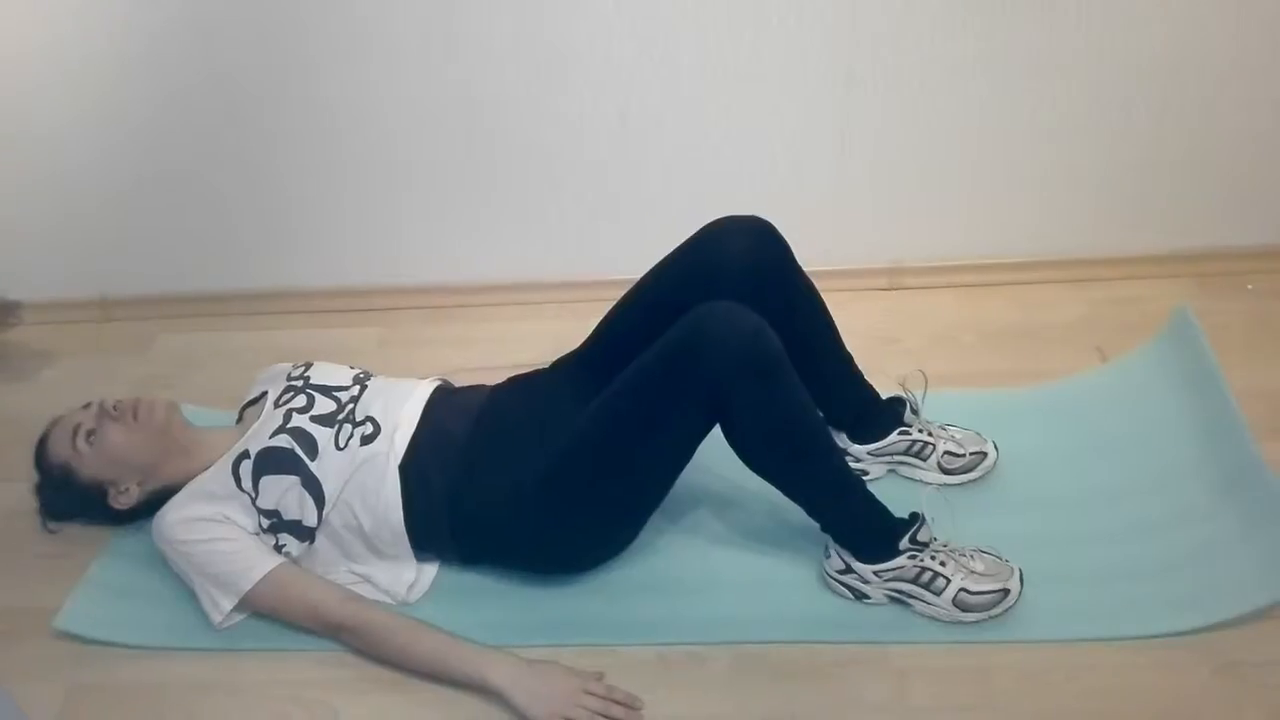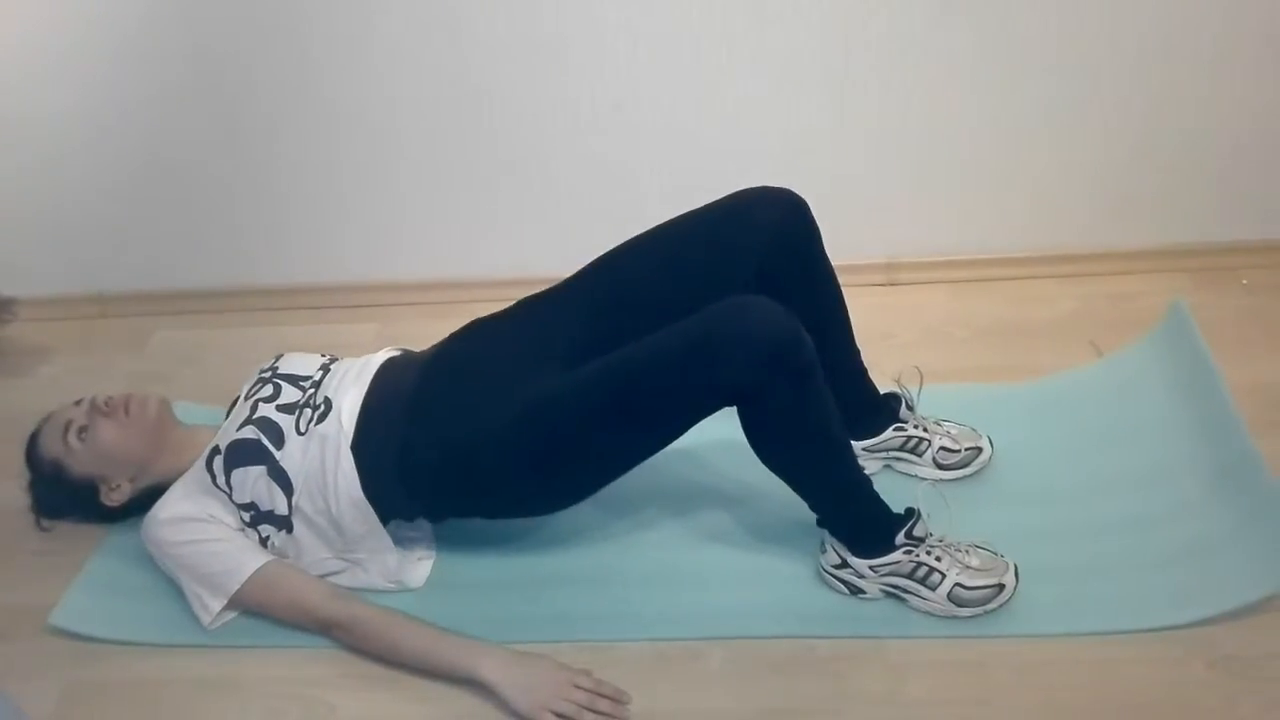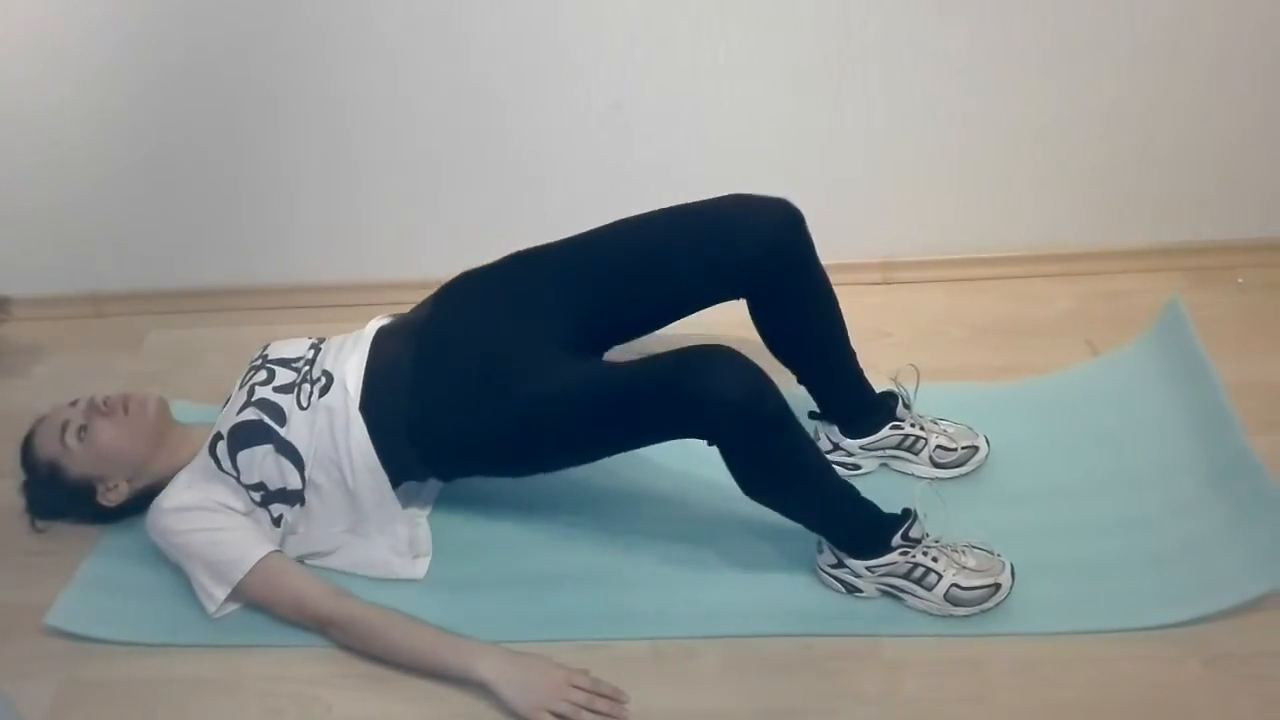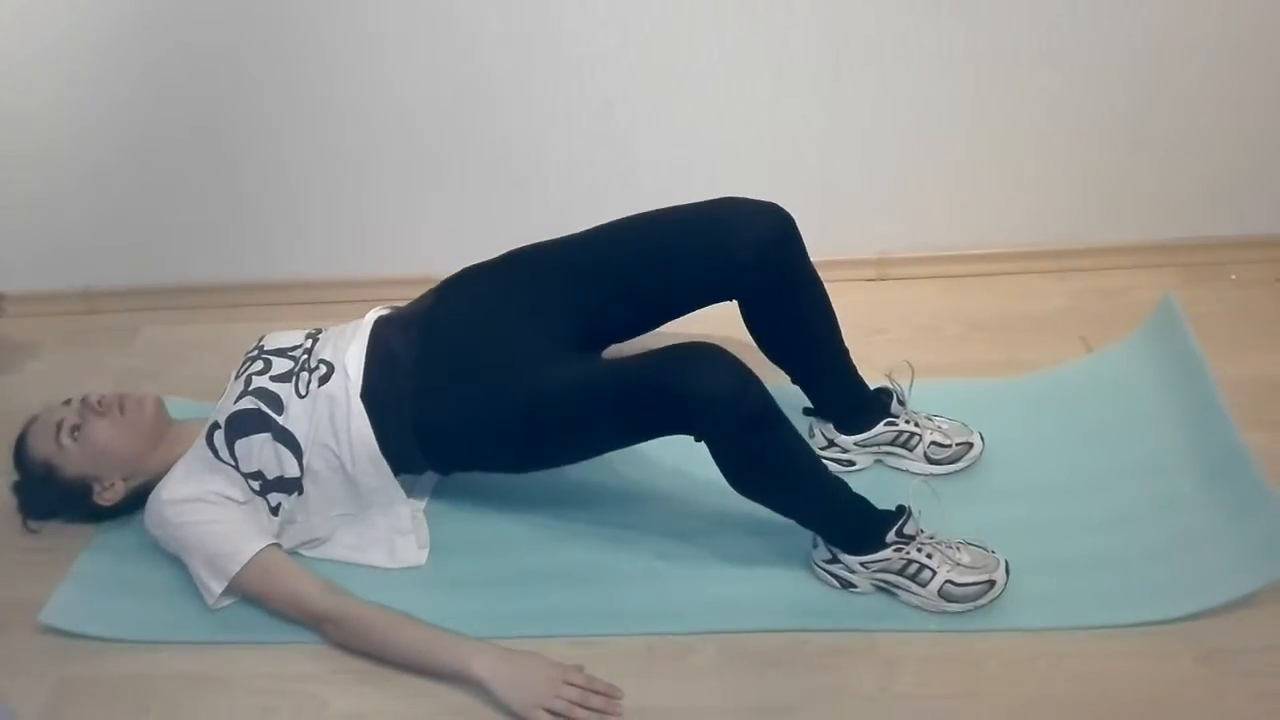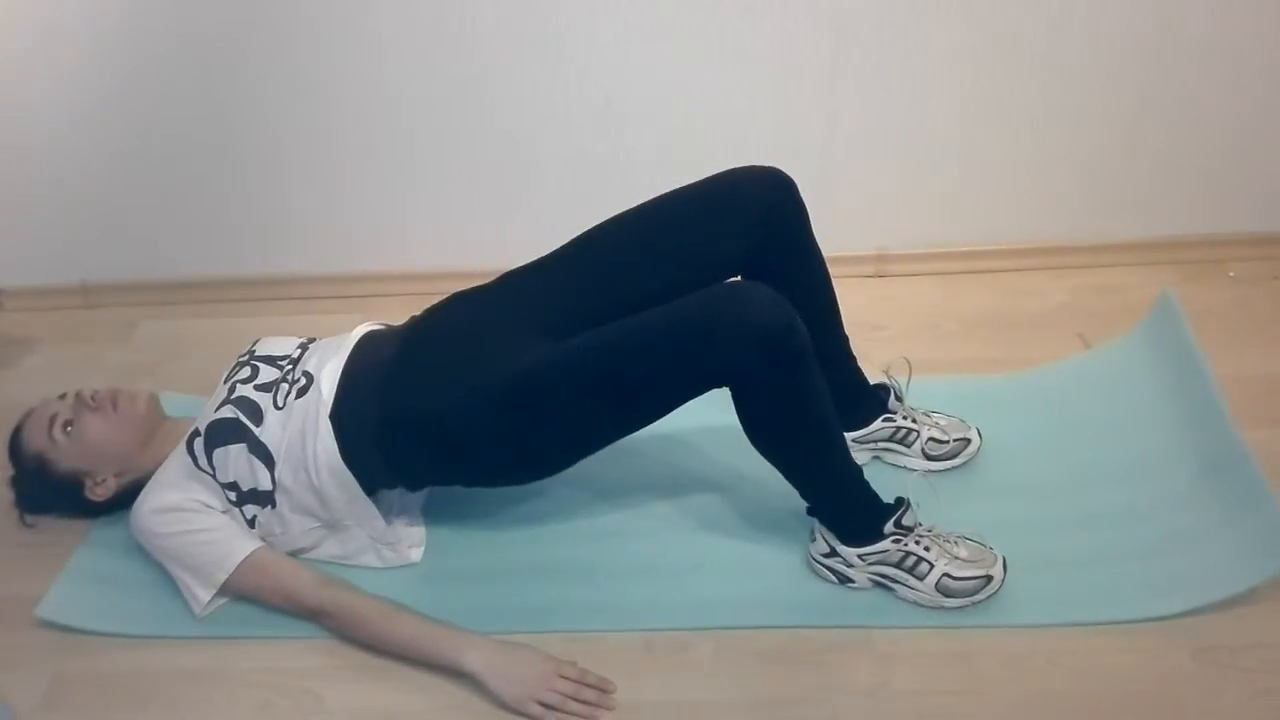
dt=1s
person 1, frame 1
left shoulder: (265, 387)
right shoulder: (196, 526)
right elbow: (342, 618)
left hip: (514, 410)
right hip: (521, 510)
left knee: (741, 248)
right knee: (728, 341)
left ankle: (871, 430)
right ankle: (879, 554)
person 1, frame 2
left shoulder: (249, 389)
right shoulder: (182, 525)
right elbow: (333, 615)
right hip: (472, 454)
left knee: (771, 220)
right knee: (758, 338)
left ankle: (868, 423)
right ankle: (873, 548)
person 1, frame 3
left shoulder: (239, 394)
right shoulder: (187, 516)
right elbow: (330, 614)
right hip: (467, 416)
left knee: (764, 230)
right knee: (723, 389)
left ankle: (860, 423)
right ankle: (870, 550)
person 1, frame 4
left shoulder: (234, 391)
right shoulder: (187, 506)
right elbow: (323, 610)
right hip: (457, 412)
left knee: (754, 233)
right knee: (709, 386)
left ankle: (854, 418)
right ankle: (865, 545)
person 1, frame 5
left shoulder: (227, 392)
right shoulder: (172, 513)
right elbow: (319, 601)
right hip: (454, 423)
left knee: (759, 198)
right knee: (752, 324)
left ankle: (856, 413)
right ankle: (861, 537)
